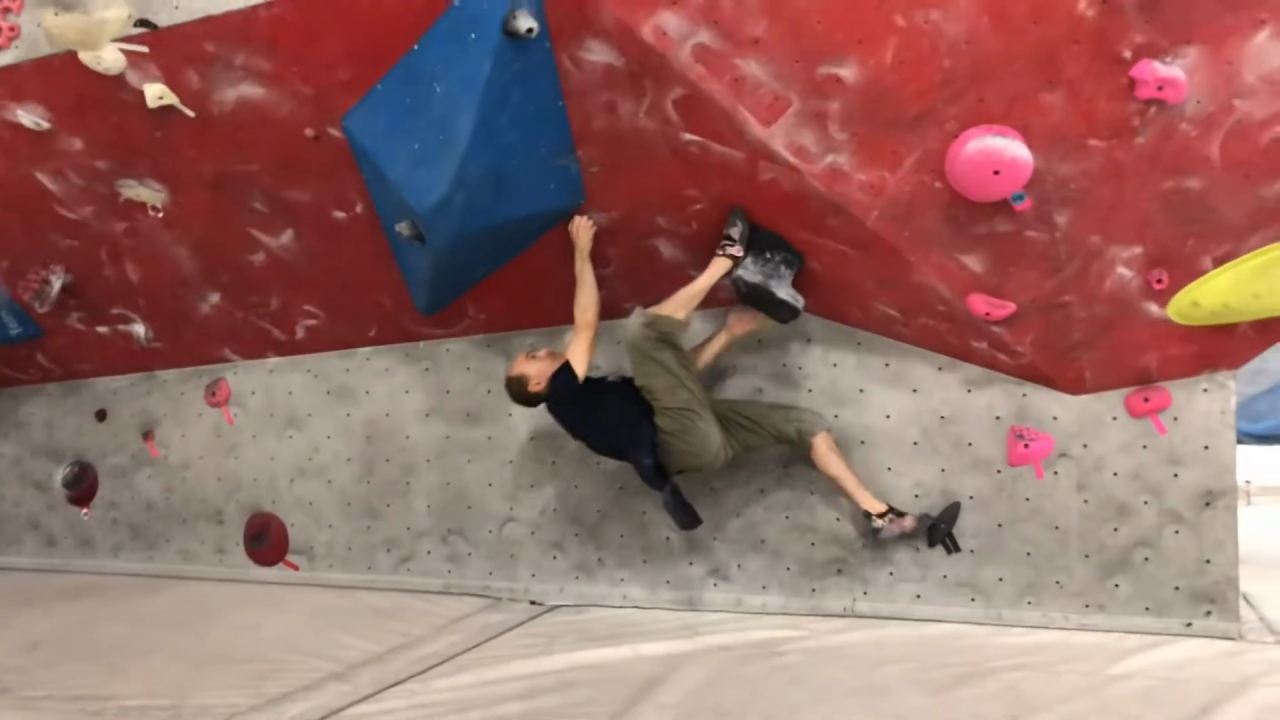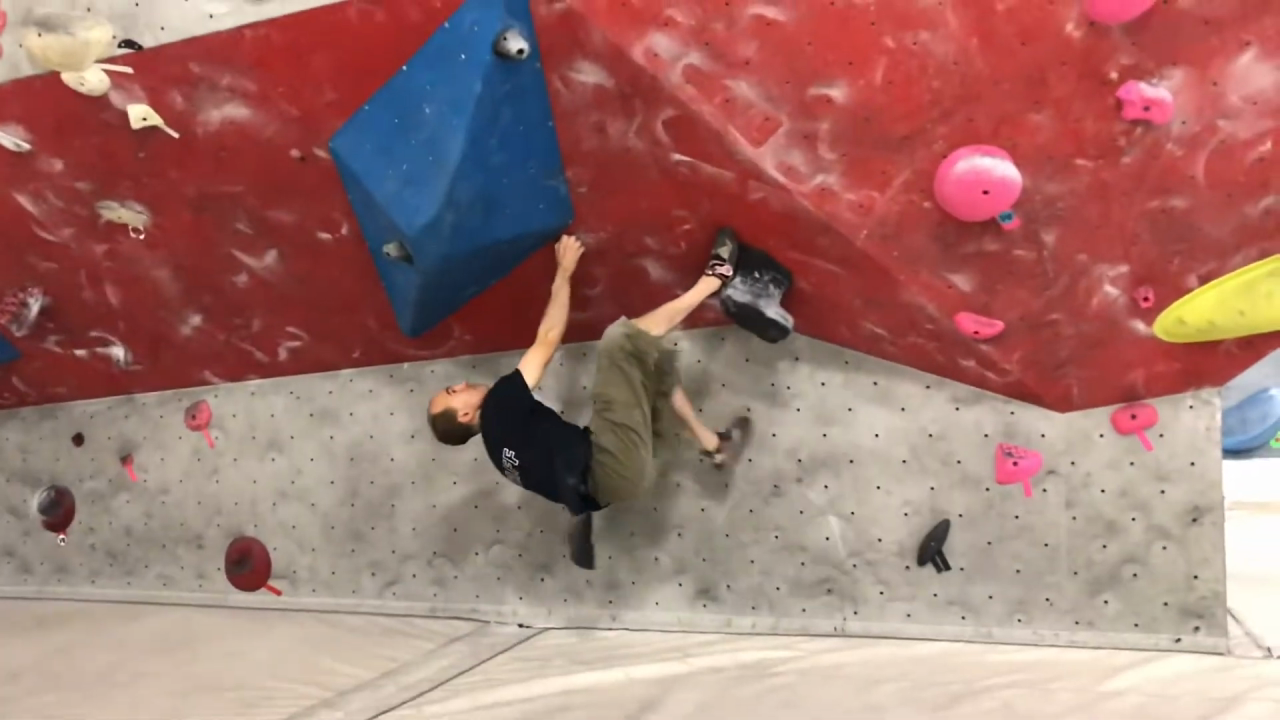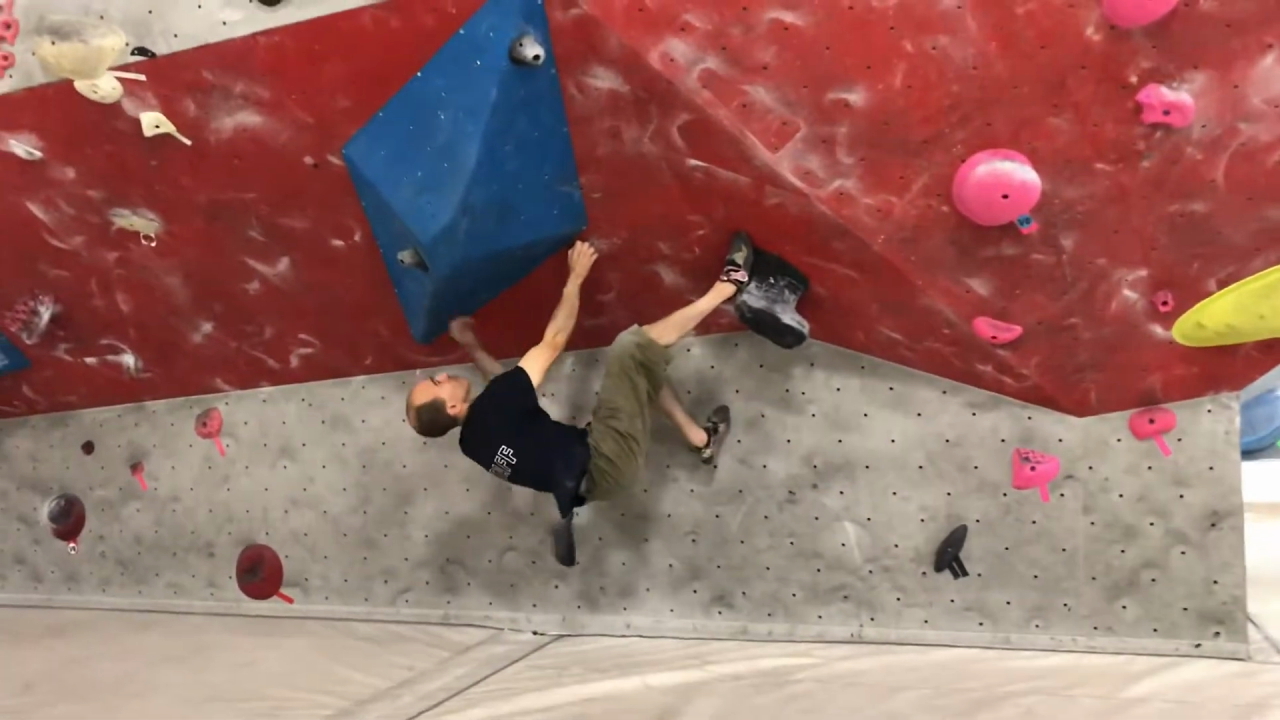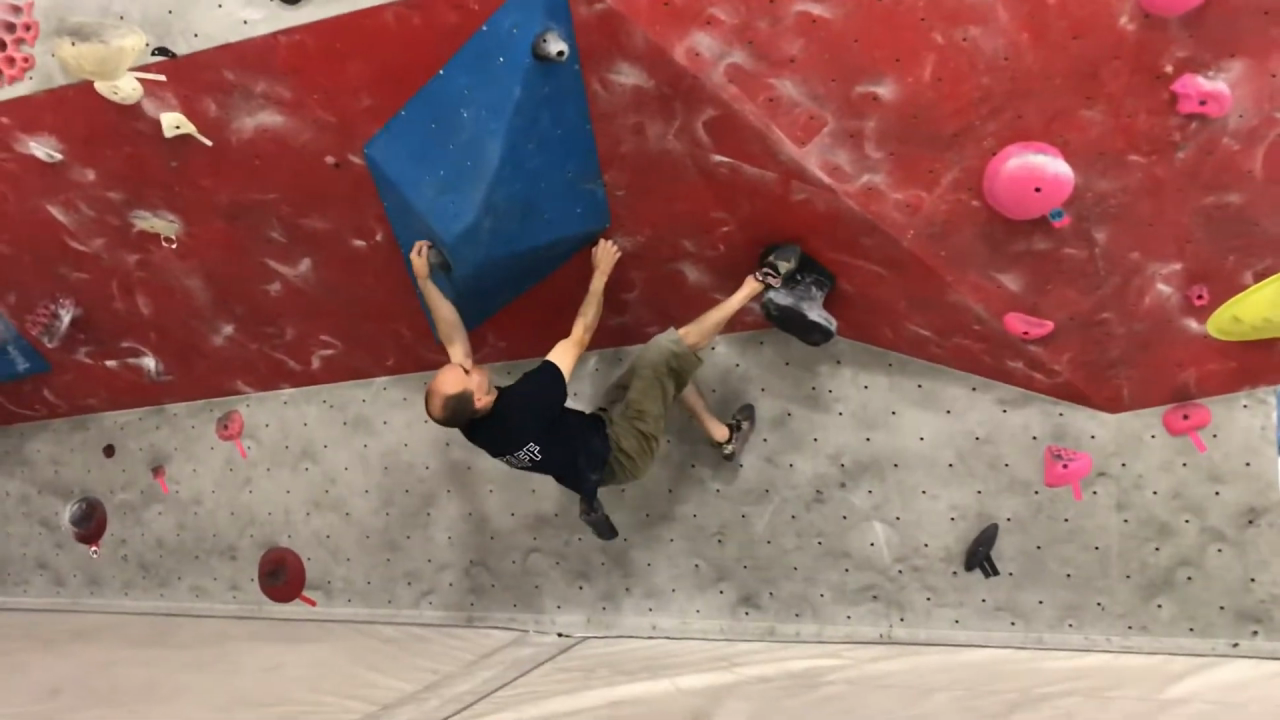
dt=0.4s
person 1, frame 1
left shoulder: (593, 393)
right shoulder: (564, 393)
left elbow: (676, 371)
right elbow: (586, 324)
left wrist: (729, 332)
right wrist: (581, 252)
left hip: (702, 436)
right hip: (686, 440)
left knee: (804, 422)
right knee: (644, 327)
left ankle: (878, 513)
right ankle: (722, 260)
person 1, frame 2
left shoulder: (502, 435)
right shoulder: (498, 408)
right elbow: (548, 340)
right wrist: (564, 272)
left hip: (606, 473)
right hip: (620, 468)
left knee: (657, 364)
right knee: (622, 338)
left ankle: (713, 445)
right ankle: (712, 280)
person 1, frame 3
left shoulder: (474, 441)
right shoulder: (491, 414)
right elbow: (554, 342)
left wrist: (472, 347)
right wrist: (574, 279)
left hip: (589, 472)
right hip: (606, 467)
left knee: (640, 373)
right knee: (630, 348)
left ankle: (700, 438)
right ankle: (724, 287)
person 1, frame 4
left shoulder: (469, 424)
right shoulder: (523, 405)
left elbow: (454, 339)
right elbow: (579, 338)
left wrist: (424, 281)
right wrist: (600, 274)
left hip: (596, 439)
right hip: (618, 455)
left knee: (662, 360)
right knee: (666, 350)
left ankle: (721, 433)
right ankle: (755, 284)
